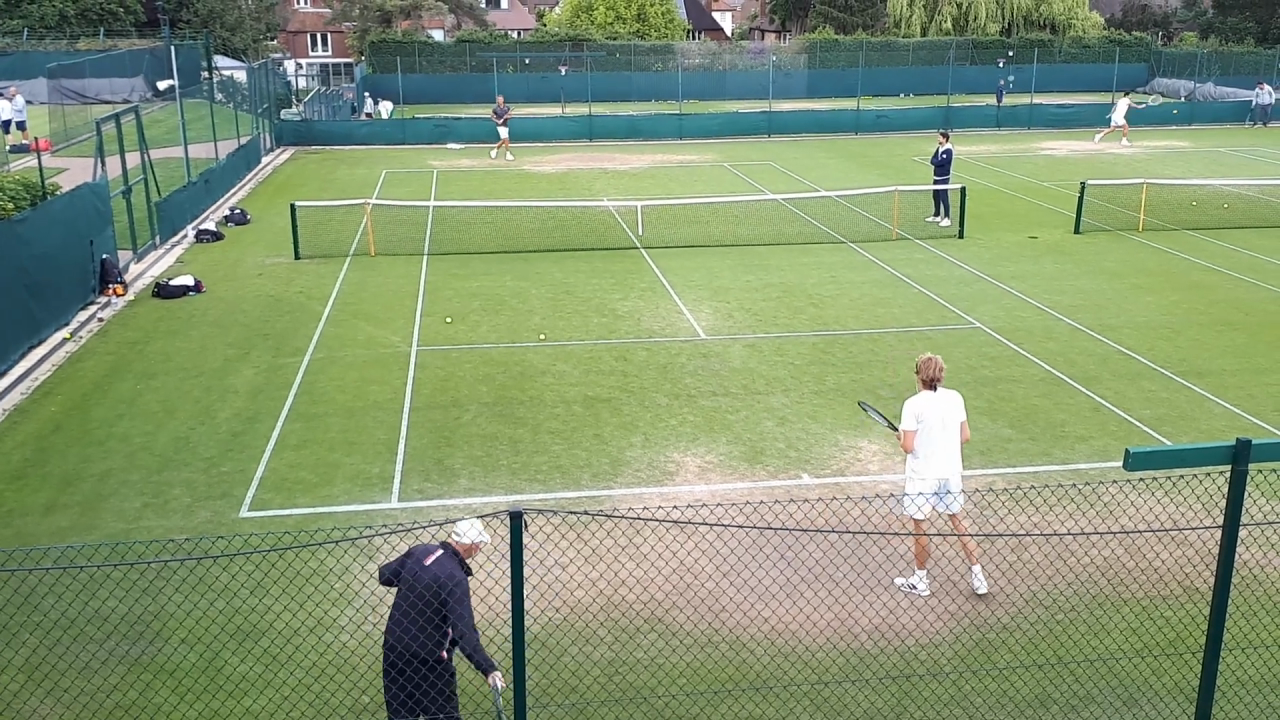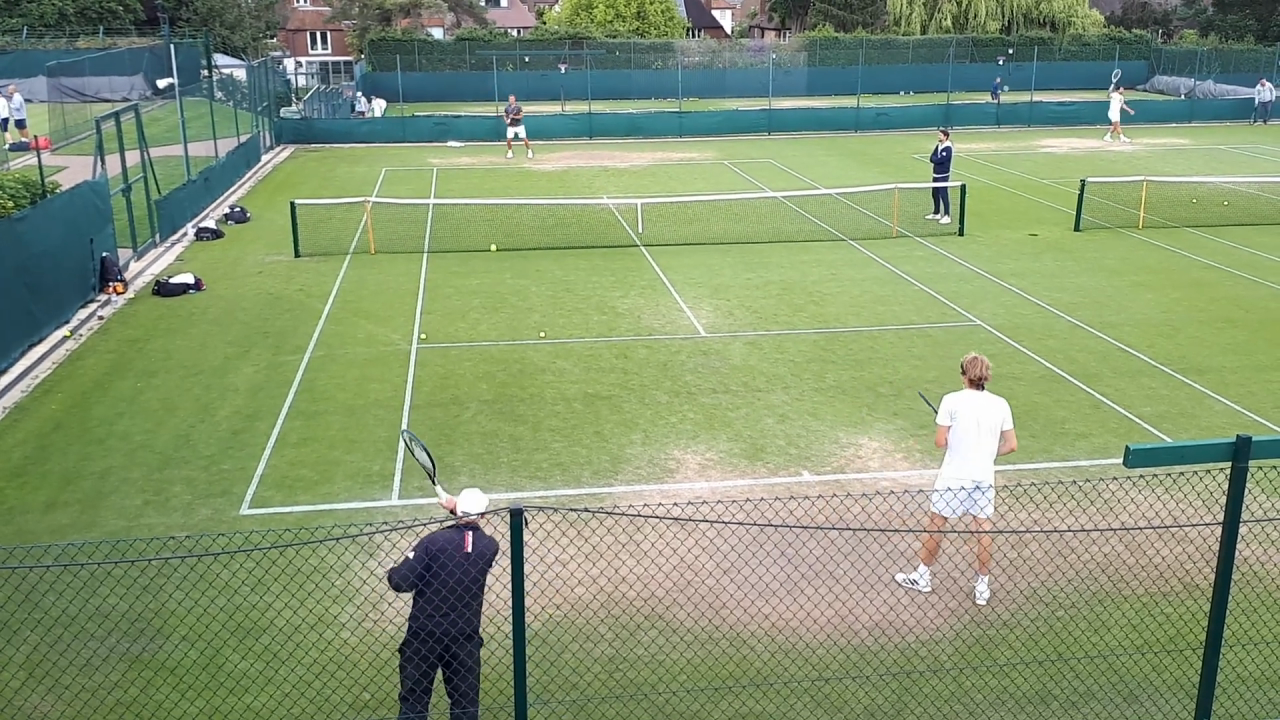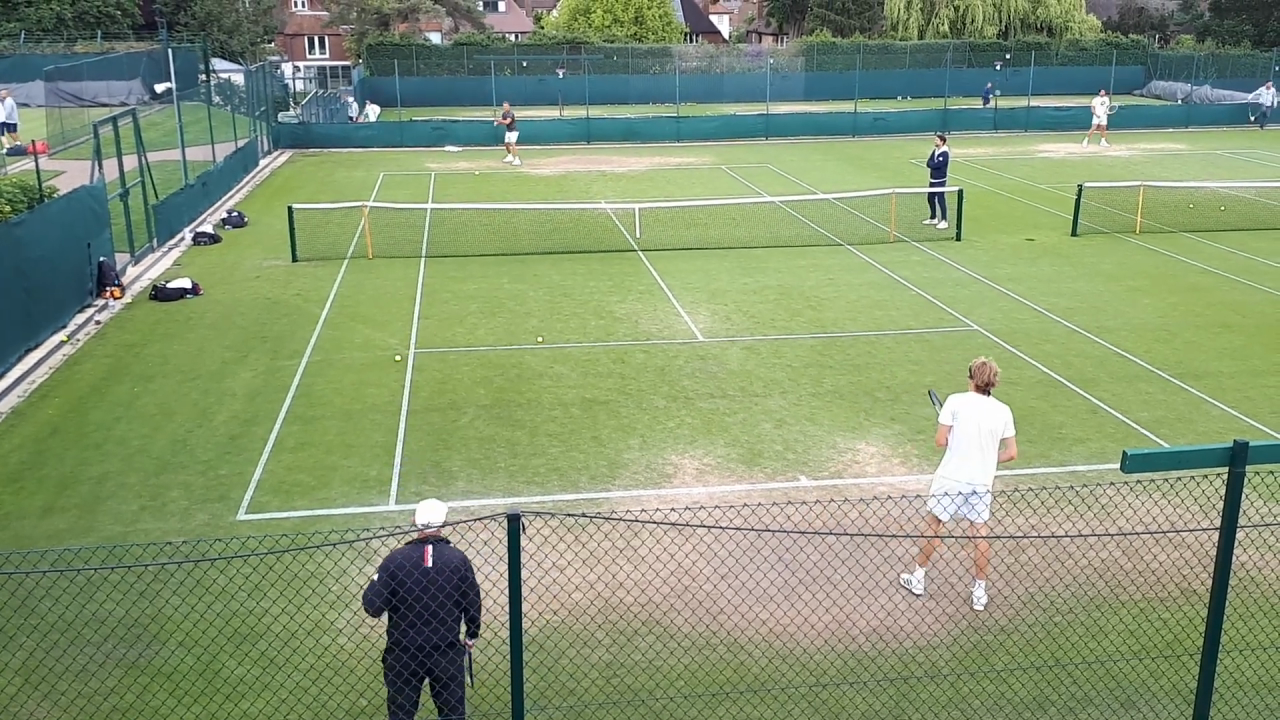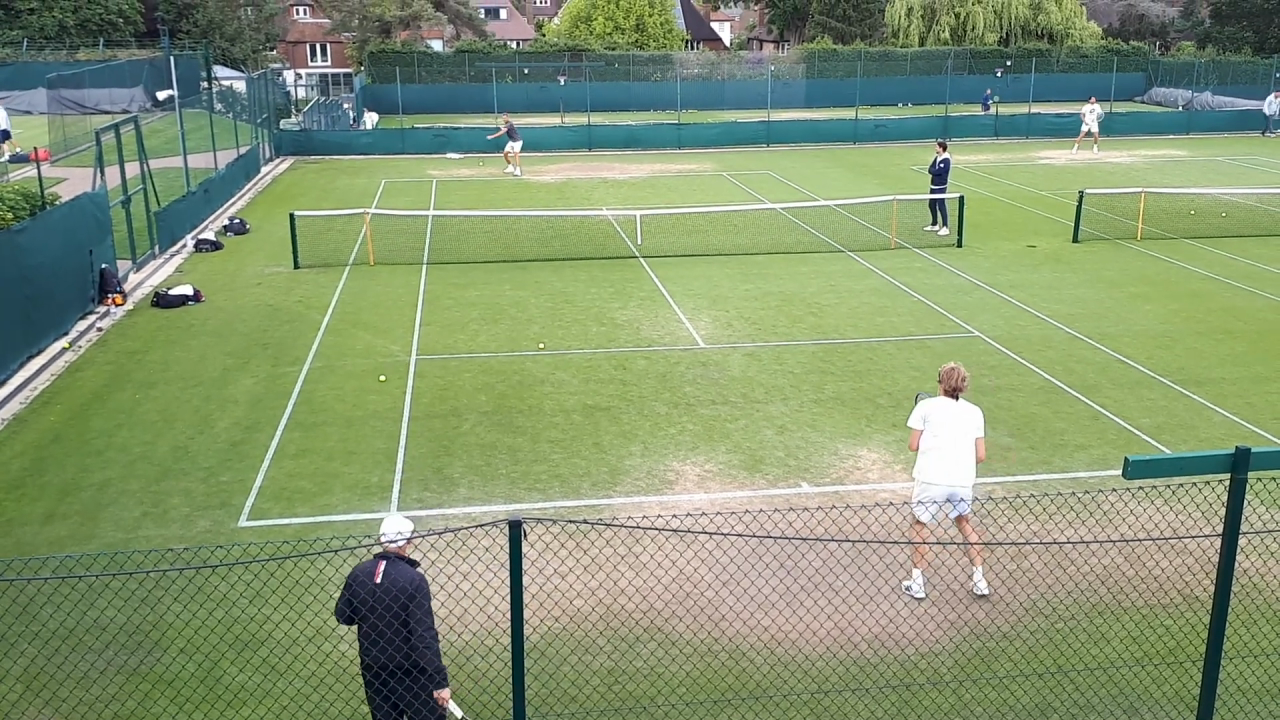
dt=0.5s
person 1, frame 1
left shoulder: (913, 404)
right shoulder: (956, 398)
left elbow: (908, 447)
right elbow: (965, 436)
left wrist: (902, 437)
left hip: (923, 475)
right hip: (951, 473)
left knee: (920, 526)
right knee: (958, 521)
left ankle: (920, 580)
right ankle: (977, 576)
person 1, frame 2
left shoulder: (952, 401)
right shoulder: (1000, 404)
left elbow: (940, 442)
right elbow: (1011, 445)
left hip: (954, 476)
right hip: (984, 478)
left knee: (937, 524)
right knee: (982, 529)
left ankle: (923, 576)
right ankle: (982, 587)
person 1, frame 3
left shoulder: (956, 401)
right shoulder: (1003, 411)
left elbow: (940, 441)
right elbow: (1011, 453)
left hip: (951, 478)
right hip: (981, 482)
left knee: (933, 526)
right knee: (980, 534)
left ankle: (918, 578)
right ankle: (979, 592)
person 1, frame 4
left shoulder: (926, 406)
right shoulder: (975, 412)
left elbow: (913, 445)
right elbow: (980, 455)
left hip: (931, 481)
right hip: (962, 482)
left knee: (919, 527)
right knee: (966, 525)
left ankle: (917, 582)
right ankle: (979, 579)
person 2, frame 1
left shoulder: (419, 551)
right shoulder: (455, 578)
left elbow: (385, 576)
right elbow: (464, 629)
right wrist: (488, 669)
left hip: (394, 649)
right hip: (428, 659)
person 2, frame 2
left shoulder: (434, 541)
right shoulder: (489, 546)
left elbow: (402, 583)
left wrist: (392, 574)
right wrist: (455, 509)
left hip: (424, 635)
right hip: (464, 637)
person 2, frame 3
left shoulder: (396, 559)
right shoulder: (458, 559)
left elbow: (373, 606)
right elbow: (472, 604)
left wrist: (398, 600)
right wrist: (472, 634)
left hip: (403, 652)
right hip: (446, 651)
person 2, frame 4
left shoulder: (358, 574)
right shoulder: (413, 580)
left elbow: (343, 616)
right elbow: (424, 635)
right wrist: (439, 681)
left hip: (373, 670)
right hip: (409, 673)
